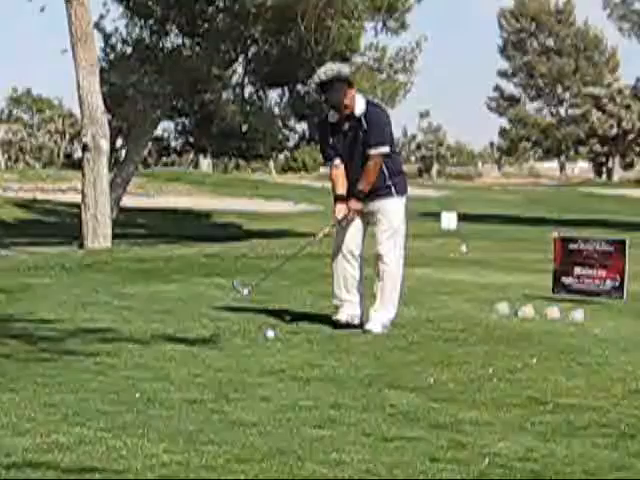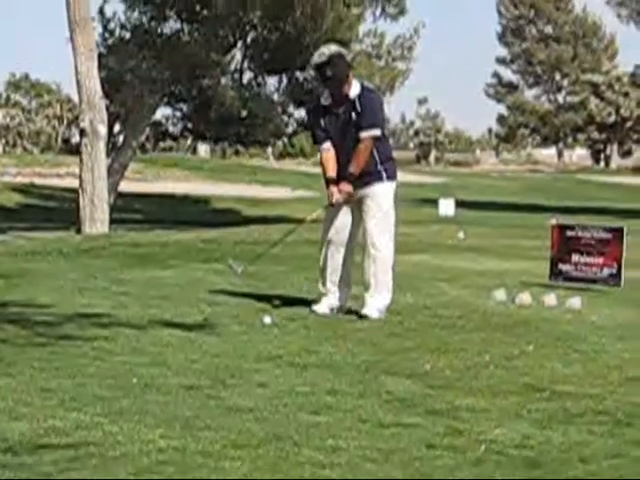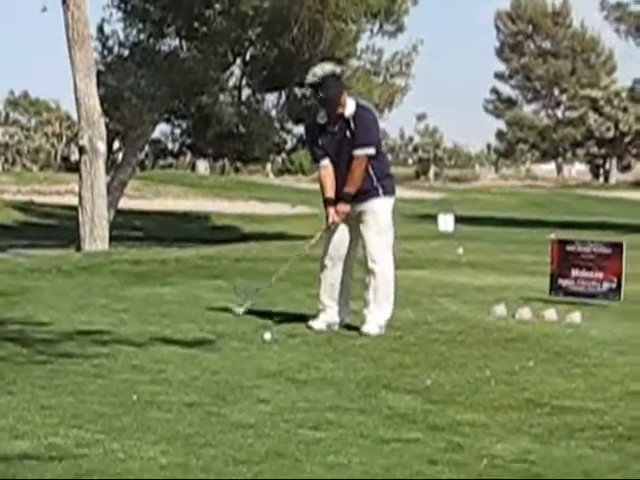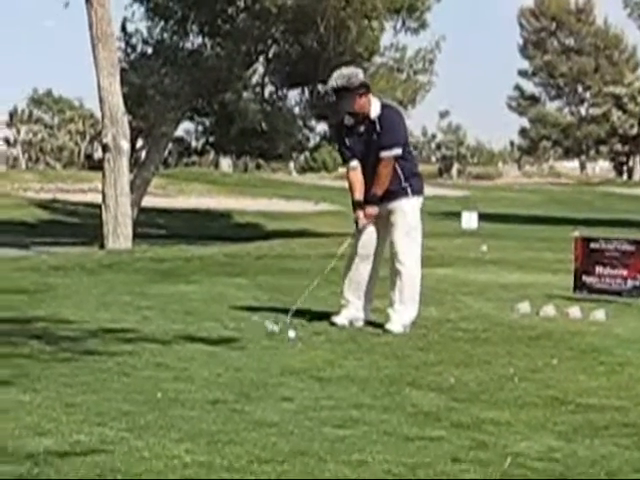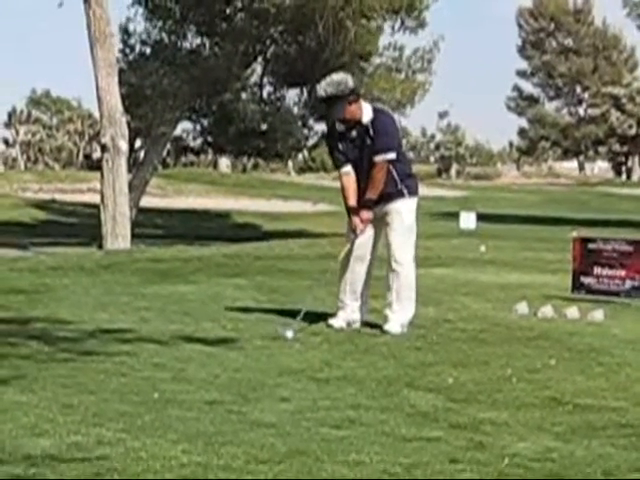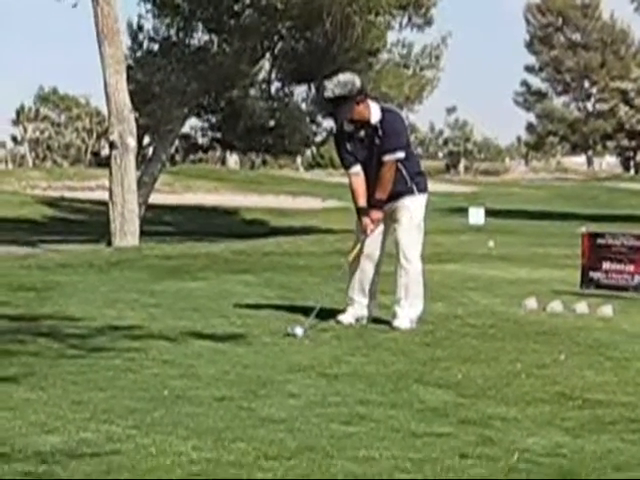
dt=0.5s
person 1, frame 1
left shoulder: (375, 114)
right shoulder: (326, 125)
left elbow: (375, 160)
right elbow: (335, 164)
left wrist: (359, 196)
right wrist: (341, 199)
left hip: (387, 193)
right hip: (354, 197)
left knee: (387, 254)
right knee: (344, 249)
left ankle: (381, 316)
right ankle: (350, 309)
person 1, frame 2
left shoulder: (368, 98)
right shoulder: (318, 110)
left elbow: (367, 142)
right elbow: (326, 149)
left wrist: (348, 179)
right wrist: (331, 183)
left hip: (376, 180)
right hip: (343, 183)
left knee: (377, 240)
right knee: (334, 240)
left ankle: (377, 301)
right ankle: (333, 297)
person 1, frame 3
left shoulder: (363, 115)
right shoulder: (315, 127)
left elbow: (360, 161)
right elbow: (324, 166)
left wrist: (345, 199)
right wrist: (330, 203)
left hip: (375, 195)
right hip: (342, 200)
left knee: (377, 255)
right knee: (333, 256)
left ankle: (377, 317)
right ankle: (332, 314)
person 1, frame 4
left shoulder: (389, 116)
right shoulder: (344, 127)
left elbow: (387, 163)
right elbow: (353, 168)
left wrist: (372, 201)
right wrist: (359, 205)
left hip: (403, 194)
right hip: (370, 200)
left knee: (404, 256)
right knee: (360, 253)
left ankle: (402, 316)
right ankle: (354, 310)
person 1, frame 5
left shoulder: (382, 120)
right shoulder: (335, 132)
left elbow: (381, 167)
right elbow: (346, 173)
left wrist: (368, 205)
right wrist: (353, 210)
left hip: (397, 196)
right hip: (364, 202)
left knee: (400, 256)
right knee: (355, 254)
left ankle: (398, 317)
right ankle: (350, 312)
person 1, frame 6
left shoulder: (390, 119)
right shoulder: (343, 132)
left elbow: (390, 166)
right elbow: (355, 174)
left wrist: (377, 205)
right wrist: (363, 211)
left hip: (407, 193)
right hip: (373, 199)
left knee: (407, 252)
right knee: (365, 251)
left ankle: (407, 312)
right ankle: (358, 307)
